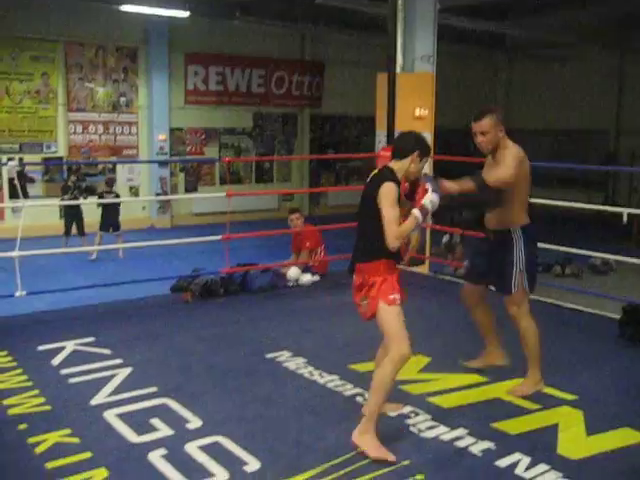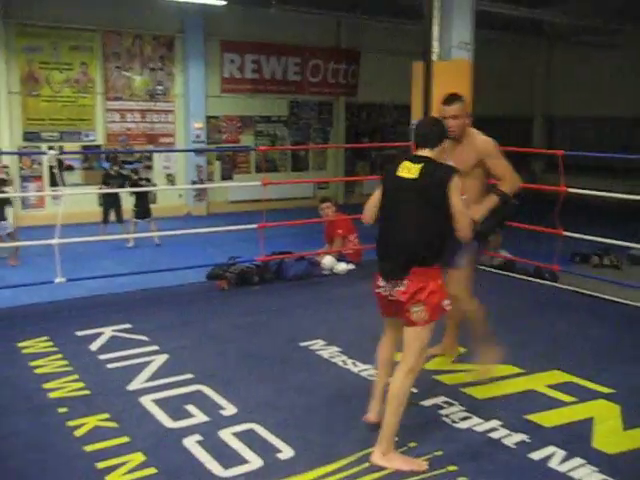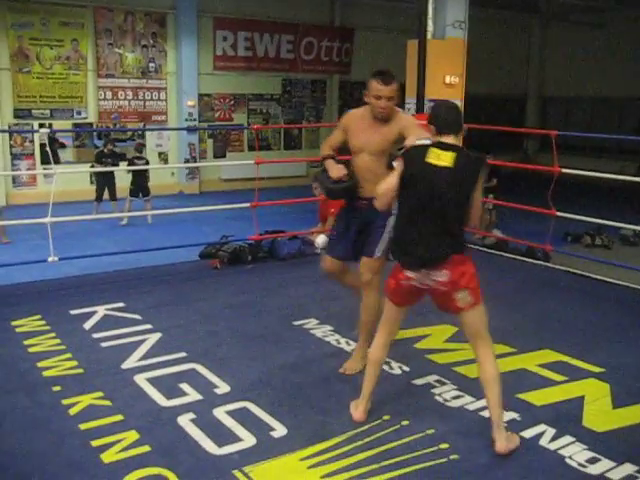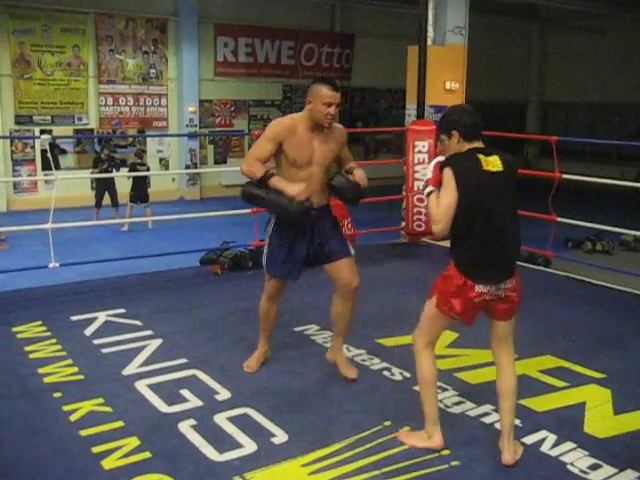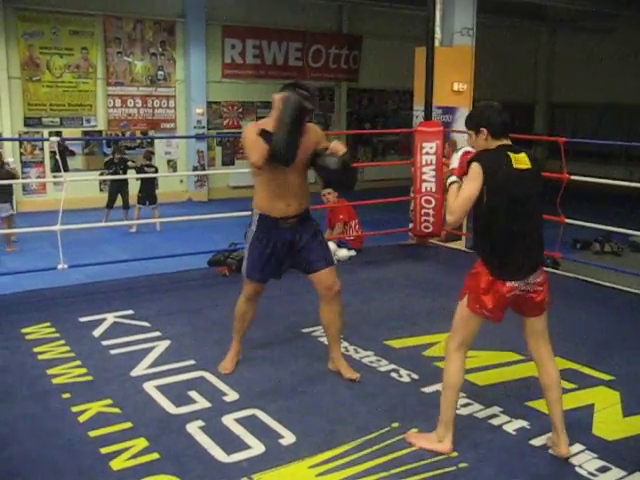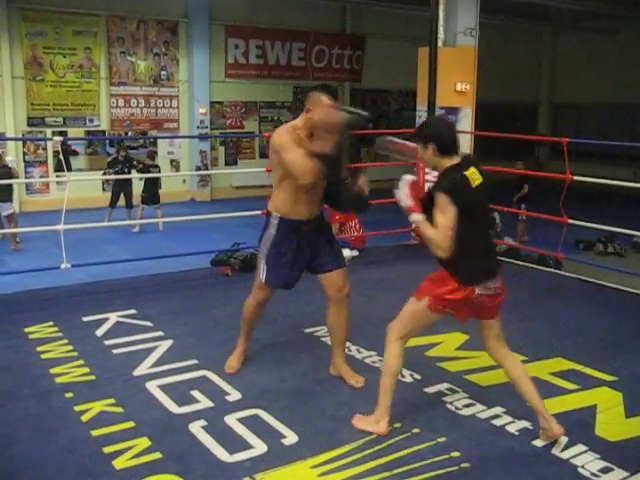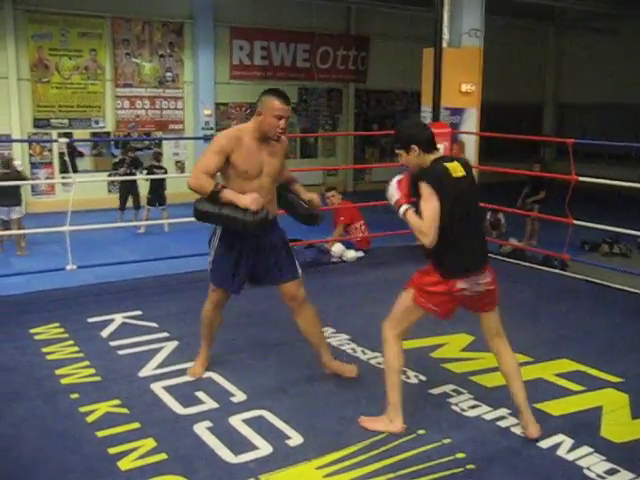
dt=0.5s
person 1, frame 1
left shoulder: (383, 178)
right shoulder: (389, 184)
right elbow: (393, 240)
left wrist: (415, 210)
right wrist: (422, 209)
left hip: (380, 268)
right hip: (374, 270)
left knee: (391, 341)
right knee: (400, 350)
left ankle: (375, 401)
right ankle: (365, 429)
person 1, frame 2
left shoulder: (392, 170)
right shoulder: (447, 176)
left elbow: (368, 216)
right elbow: (465, 233)
left hip: (388, 272)
right hip: (422, 275)
left knee: (391, 335)
right knee: (411, 362)
left ankle: (376, 407)
right ankle: (384, 448)
person 1, frame 3
left shoulder: (411, 156)
right shoulder: (474, 165)
left elbow: (381, 203)
right elbow: (474, 222)
left hip: (409, 262)
right hip: (450, 265)
left knee: (385, 332)
right knee: (483, 344)
left ankle: (362, 403)
right ankle: (499, 434)
person 1, frame 4
left shoulder: (455, 167)
right shoulder: (507, 166)
left elbow: (440, 227)
left wrist: (433, 187)
left hip: (467, 275)
right hip: (506, 275)
left knee: (423, 343)
right knee: (503, 354)
left ankle: (432, 433)
right ankle: (508, 443)
person 1, frame 5
left shoulder: (483, 163)
right shoulder: (531, 162)
left elbow: (453, 216)
left wrist: (456, 176)
left hip: (494, 273)
right hip: (532, 272)
left knee: (455, 348)
right knee: (542, 350)
left ankle: (443, 435)
right ankle: (560, 438)
person 1, frame 6
left shoulder: (446, 186)
right shoulder: (468, 166)
left elbow: (442, 249)
left wrist: (413, 211)
left hip: (460, 281)
right hip: (488, 278)
left knee: (395, 334)
right knee: (498, 347)
left ankle: (380, 418)
right ankle: (548, 421)
person 1, frame 7
left shoulder: (428, 178)
right shoulder: (463, 168)
left elbow: (428, 237)
left wrist: (402, 204)
left hip: (444, 276)
right hip: (480, 272)
left knee: (391, 332)
right knee: (497, 340)
left ankle: (393, 417)
right ankle: (528, 420)
person 2, frame 1
left shoulder: (512, 154)
right shoulder: (492, 158)
left elbow: (502, 178)
left wrist: (459, 185)
left hip: (515, 238)
right hip: (493, 236)
left knee: (517, 309)
right knee: (471, 294)
left ankle: (534, 376)
right ankle: (494, 351)
person 2, frame 2
left shoulder: (484, 145)
right shoulder: (443, 144)
left elbow: (515, 182)
left wrist: (487, 207)
left hip: (471, 224)
left knee: (459, 291)
right knee: (452, 286)
left ankle: (488, 345)
right ankle: (450, 342)
person 2, frame 3
left shoulder: (405, 124)
right shoulder: (351, 118)
right elbow: (327, 148)
right wrist: (331, 164)
left hip: (384, 209)
right hip: (354, 205)
left knee: (368, 278)
right knee: (330, 267)
left ankle: (362, 349)
right ankle: (374, 309)
person 2, frame 4
left shoulder: (338, 133)
right shoulder: (282, 128)
left elbow: (344, 162)
right elbow: (248, 166)
left wrist: (354, 172)
right wrist: (284, 185)
left hip: (322, 217)
right hip: (287, 218)
left knee: (349, 283)
right knee: (273, 289)
left ankle: (337, 351)
right ankle: (262, 347)
person 2, frame 5
left shoulder: (312, 132)
right shoulder: (255, 129)
left elbow: (332, 166)
right elbow: (258, 159)
left wrist: (337, 151)
right wrist: (275, 118)
left hip: (303, 223)
right hip: (267, 224)
left knee: (331, 288)
right knee: (251, 292)
left ankle: (336, 357)
right ankle: (235, 349)
person 2, frame 6
left shoulder: (330, 135)
right shoulder: (285, 137)
left elbow: (334, 173)
right elbow: (307, 177)
left wrist: (355, 184)
right wrist: (326, 144)
left hip: (317, 225)
right hip: (284, 226)
left knee: (340, 292)
right knee: (261, 294)
left ankle: (339, 362)
right ankle: (241, 345)
person 2, frame 7
left shoulder: (281, 145)
right shoulder: (229, 140)
right elbow: (195, 180)
left wrist: (302, 193)
right wrist: (235, 197)
left hip: (269, 231)
right hip: (233, 232)
left knee: (296, 298)
right knee: (216, 299)
left ankle: (328, 359)
right ankle: (203, 355)
